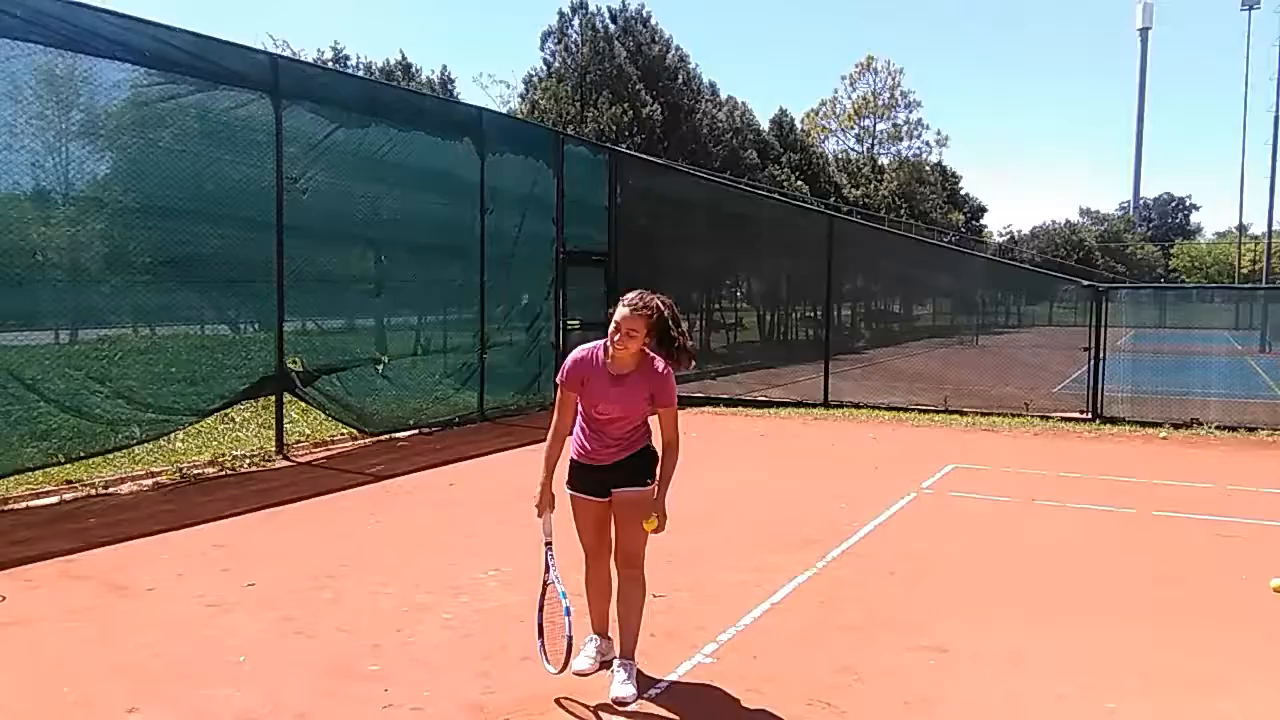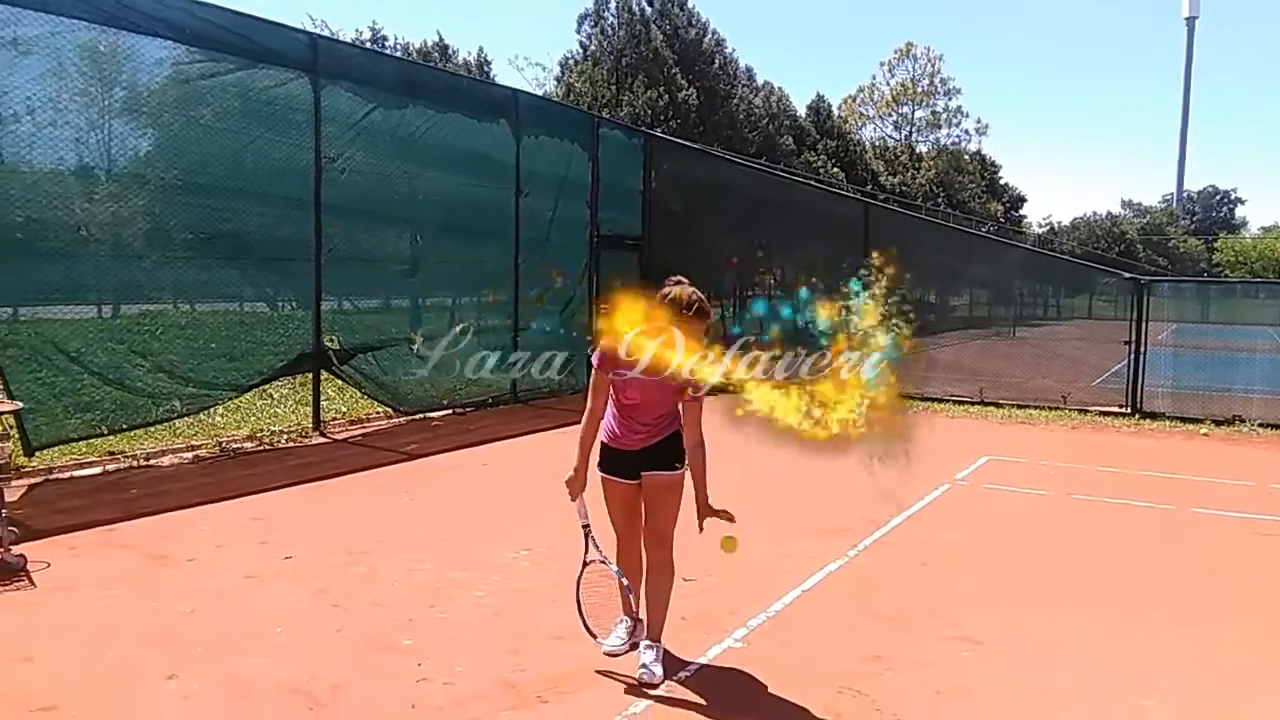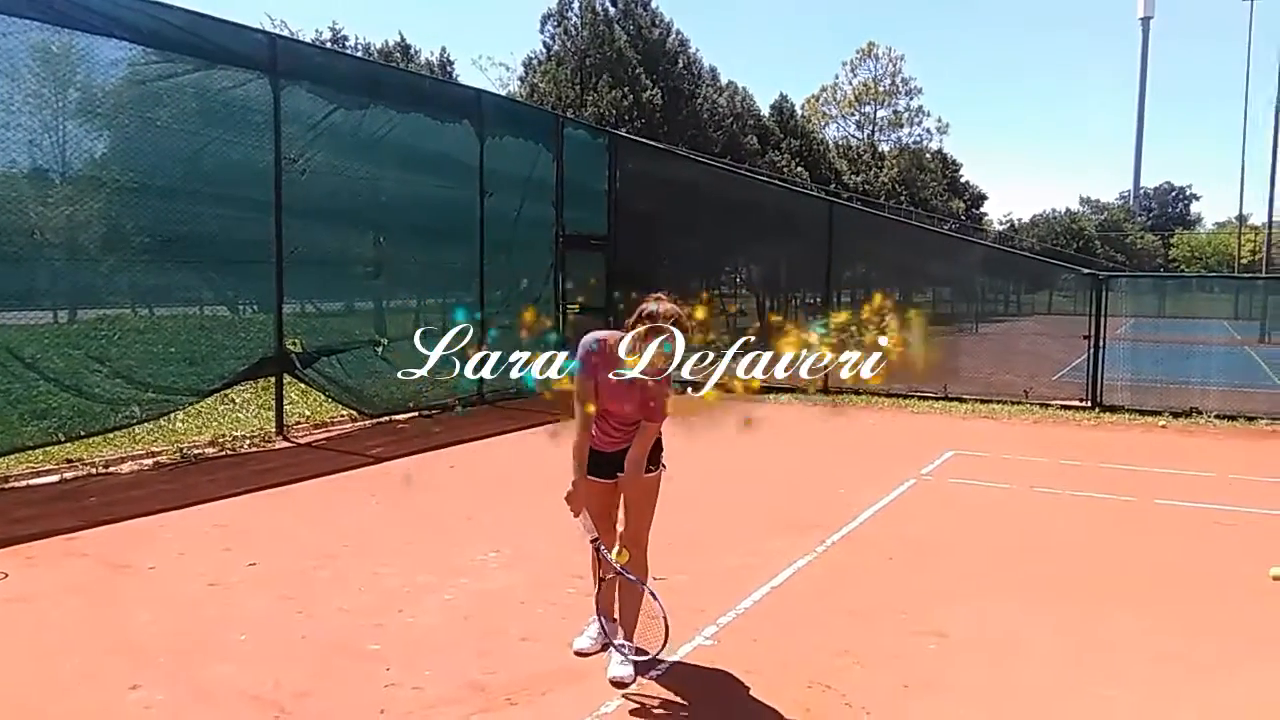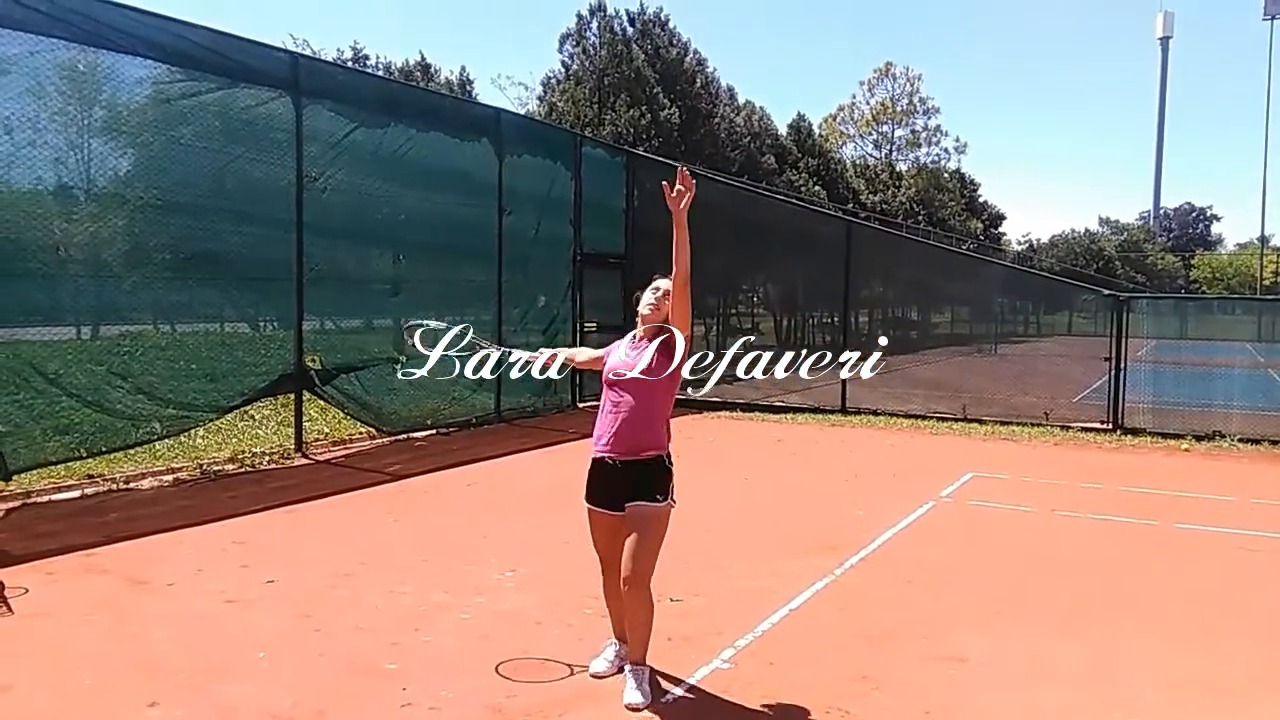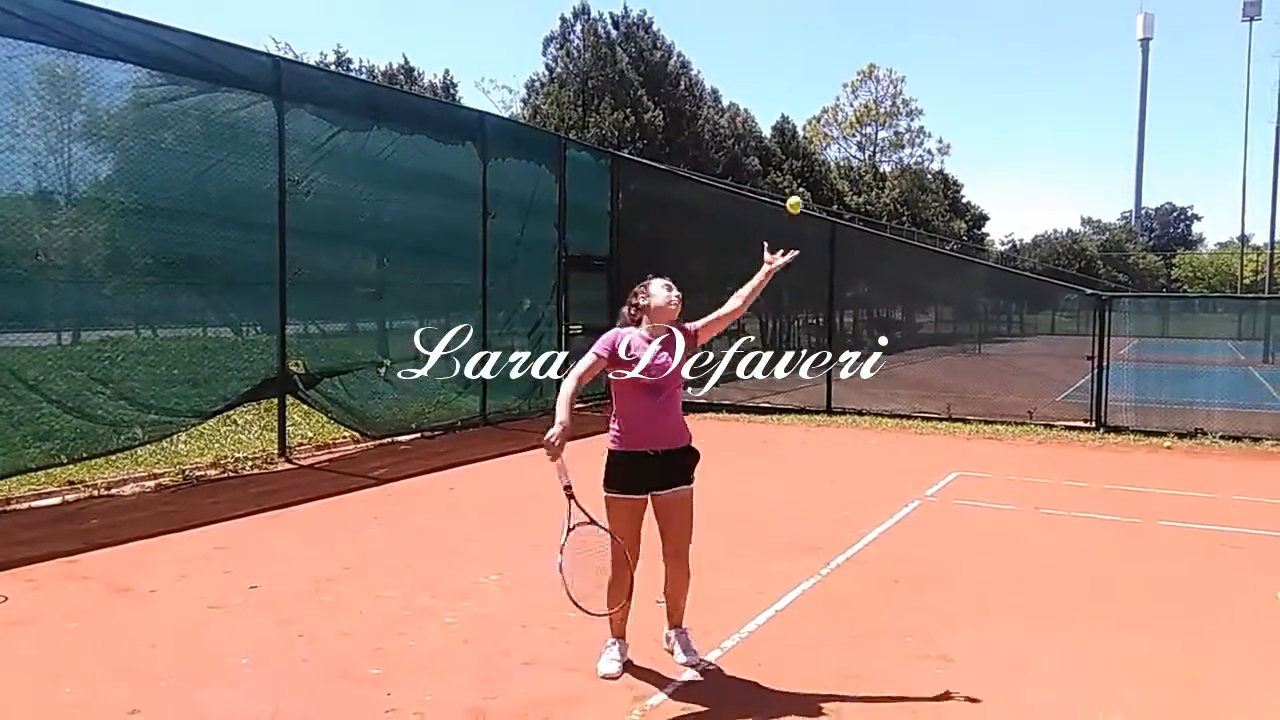
dt=1s
person 1, frame 1
left shoulder: (658, 375)
right shoulder: (580, 361)
left elbow: (670, 441)
right elbow: (560, 426)
left wrist: (660, 496)
right wrist: (546, 483)
left hip: (633, 466)
right hip: (585, 468)
left knee: (629, 564)
right knee: (595, 559)
left ankle: (625, 662)
right ankle: (598, 639)
person 1, frame 2
right shoulder: (616, 346)
left elbow: (693, 436)
right elbow: (595, 410)
left wrist: (702, 501)
right wrist: (581, 467)
left hip: (663, 452)
right hip: (616, 451)
left knee: (659, 546)
right knee: (627, 542)
left ankle: (652, 644)
right ankle: (630, 621)
person 1, frame 3
left shoulder: (660, 383)
right shoulder: (594, 346)
left elbow: (638, 455)
right elbow: (584, 416)
left wrist: (628, 519)
right wrist: (578, 479)
left hip: (638, 455)
right hip: (596, 451)
left knee: (632, 544)
right knee: (602, 540)
left ankle: (625, 643)
right ankle: (604, 620)
person 1, frame 4
left shoulder: (672, 346)
right shoulder: (619, 349)
left elbow: (681, 280)
right elbow: (587, 358)
left wrist: (678, 217)
right wrist: (554, 352)
left hip: (648, 473)
right hip: (603, 471)
left knee: (634, 580)
right knee: (611, 577)
left ankle: (638, 666)
right ankle: (620, 642)
person 1, frame 5
left shoulder: (679, 337)
right shoulder: (617, 340)
left elbow: (729, 312)
right elbow: (572, 382)
left wrist: (767, 272)
right wrist: (560, 425)
left hip: (673, 460)
right hip: (626, 461)
left knee: (677, 558)
right knee: (624, 561)
left ankle: (676, 630)
right ankle: (616, 642)
